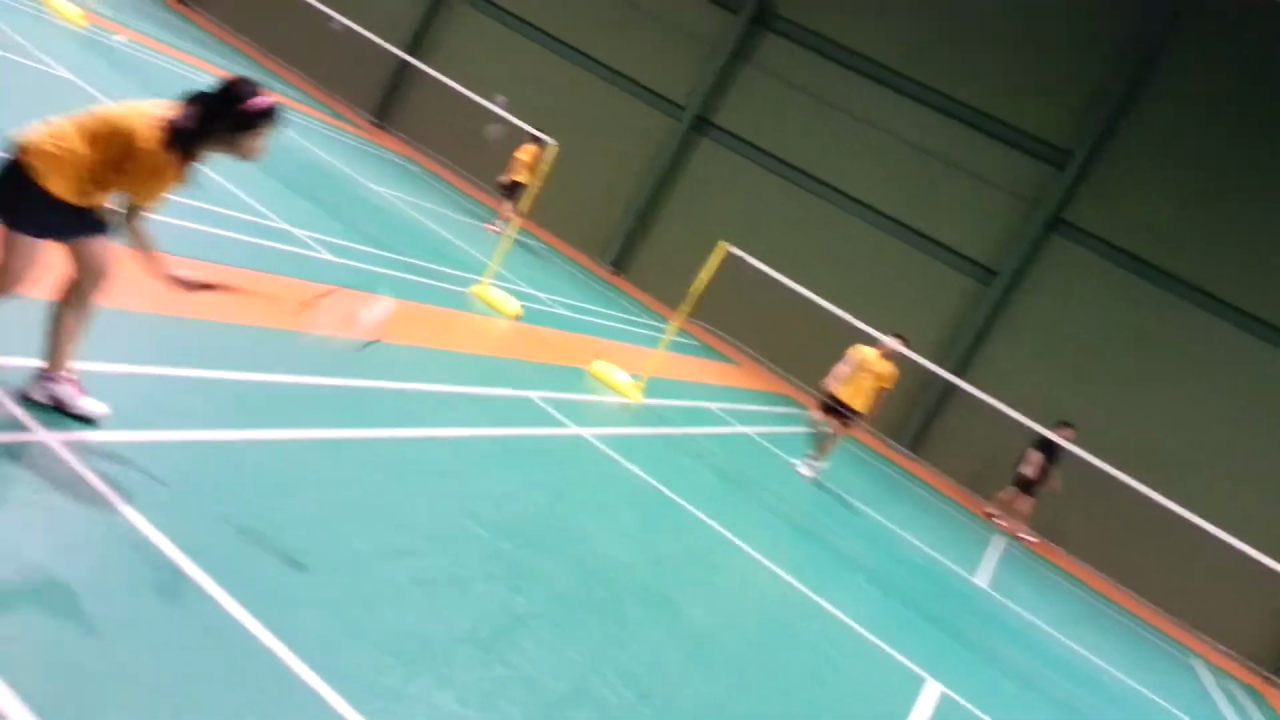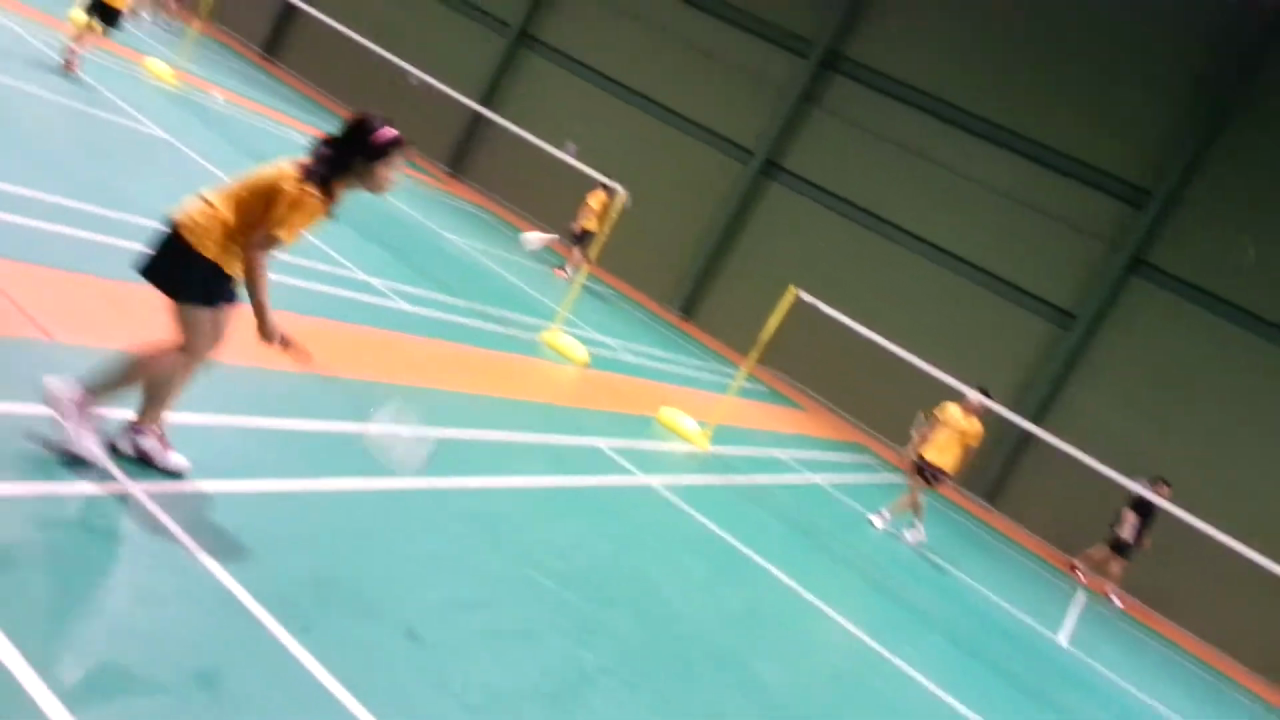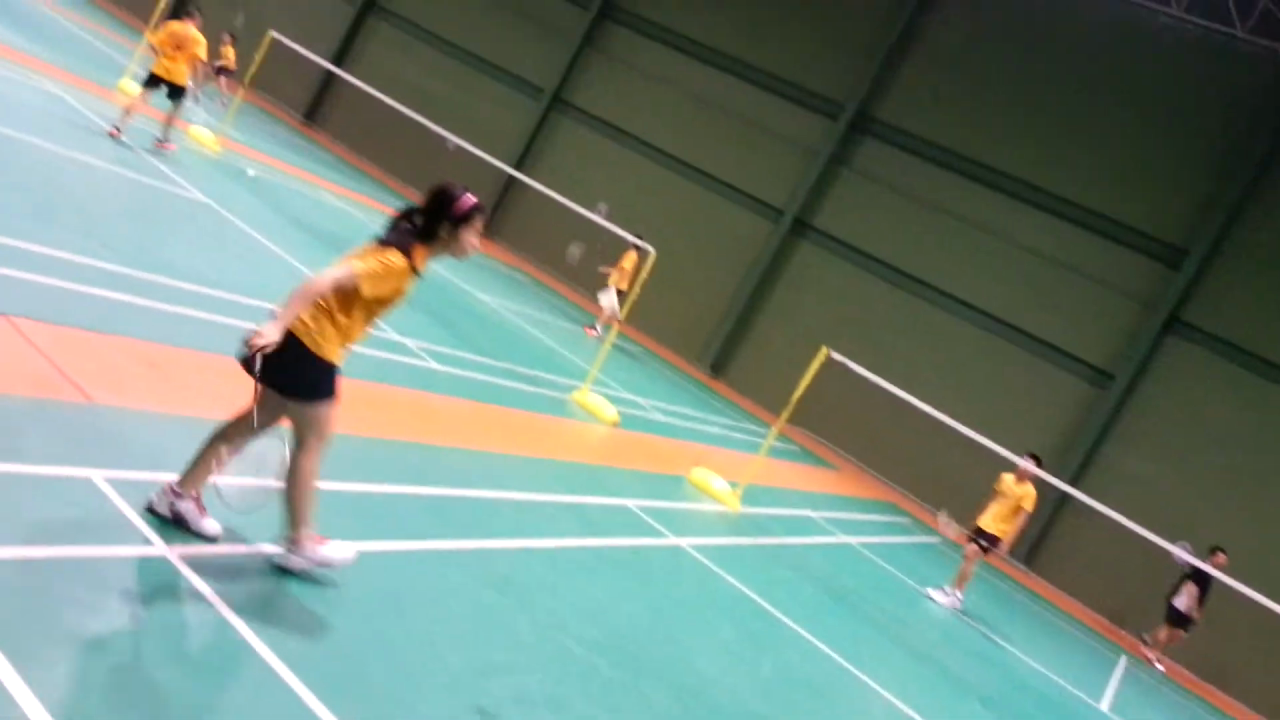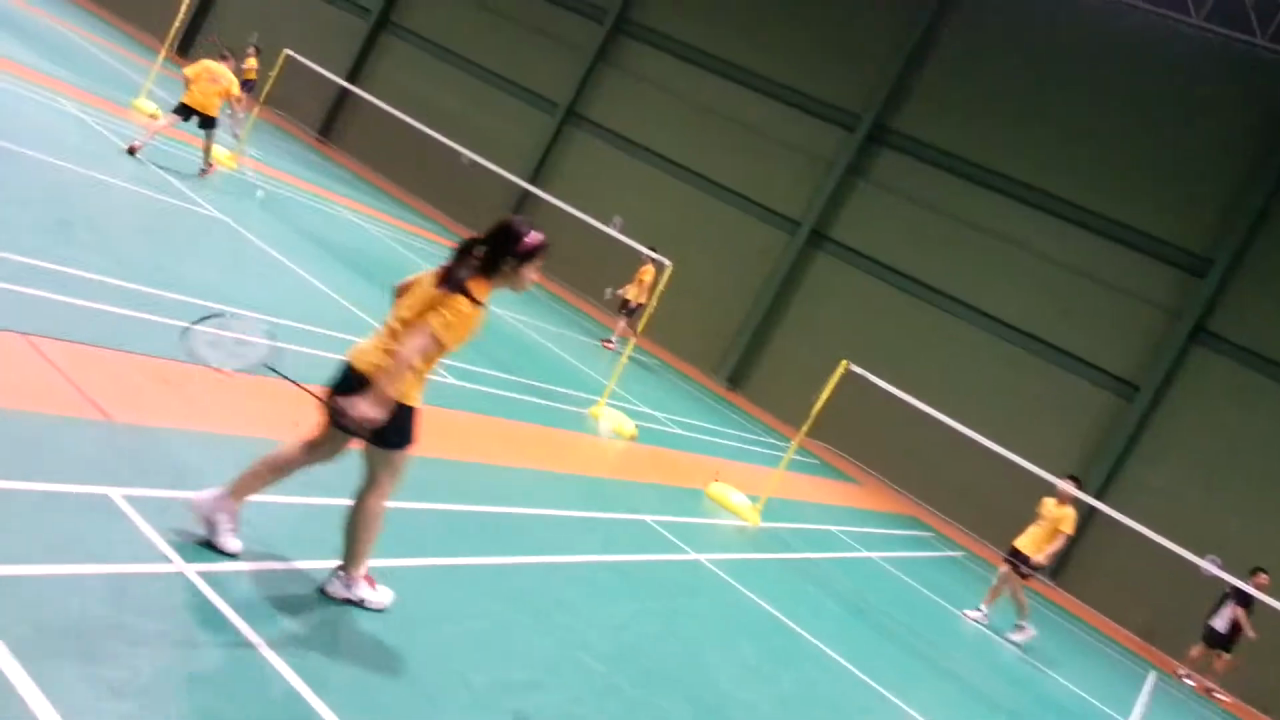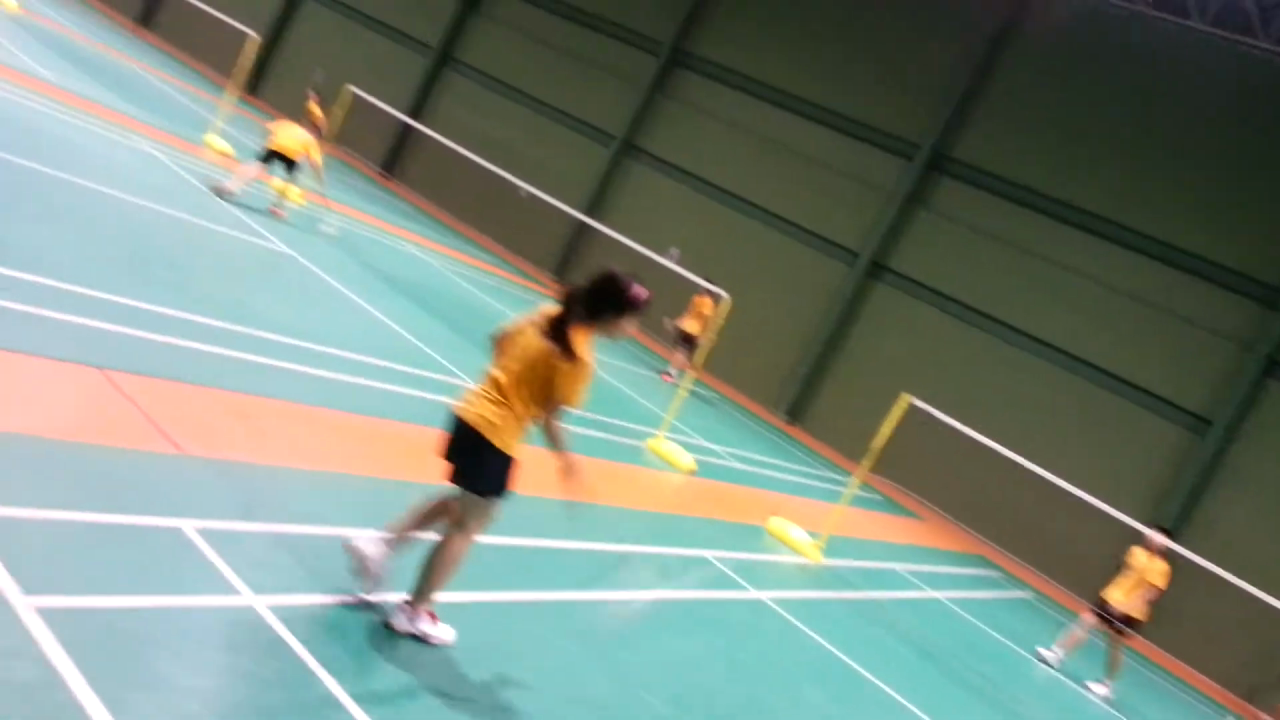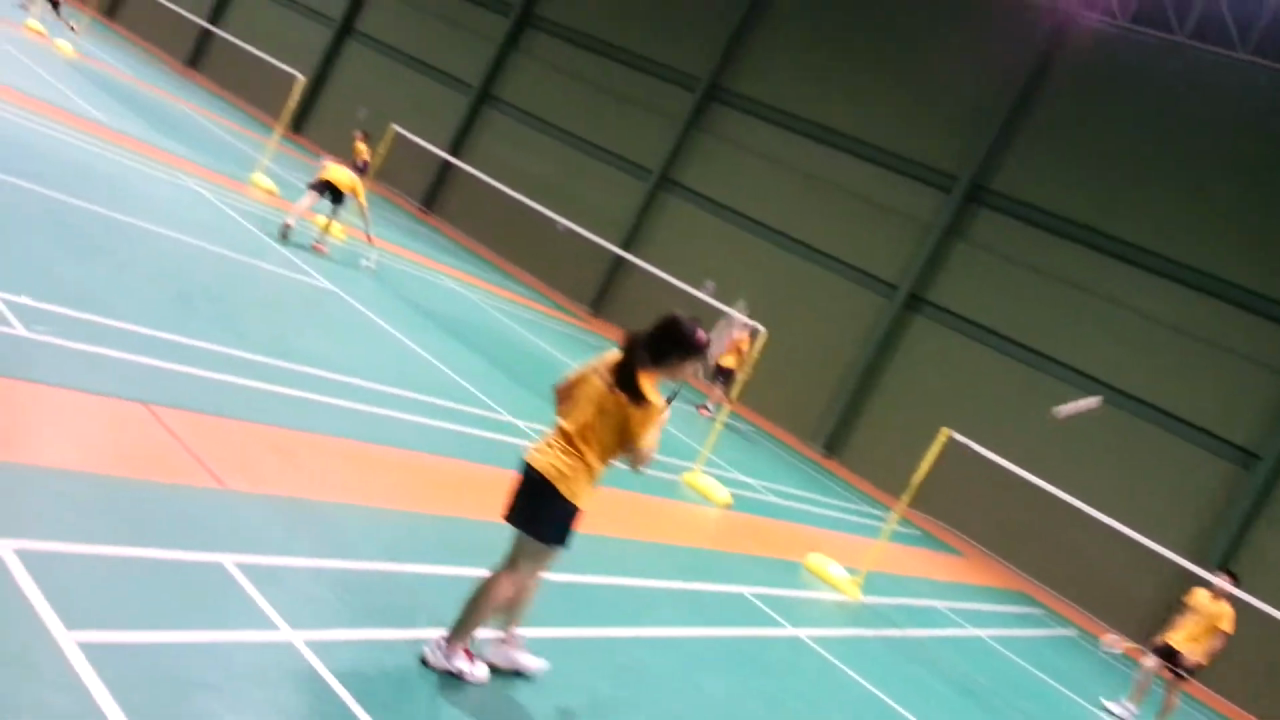
dt=0.2s
person 1, frame 1
left shoulder: (193, 120)
right shoulder: (162, 154)
right elbow: (133, 216)
right wrist: (161, 270)
left knee: (92, 275)
left ankle: (55, 377)
person 1, frame 2
left shoulder: (317, 176)
right shoulder: (308, 197)
right elbow: (255, 254)
right wrist: (264, 318)
left hip: (212, 250)
right hip: (204, 245)
left knee: (203, 342)
right knee: (196, 348)
left ankle: (141, 432)
right ankle: (79, 398)
person 1, frame 3
left shoulder: (401, 244)
right shoulder: (400, 265)
left elbow: (345, 271)
right elbow: (325, 281)
right wrist: (277, 325)
left hip: (300, 336)
right hip: (312, 342)
left knee: (260, 418)
right knee: (312, 441)
left ankle: (181, 494)
right ankle: (300, 544)
person 1, frame 4
left shoulder: (452, 272)
right shoulder: (469, 307)
left elbow: (403, 291)
right elbow: (409, 349)
right wrist: (374, 401)
left hip: (364, 365)
right hip: (389, 388)
left knee: (321, 445)
right knee: (383, 480)
left ankle: (223, 502)
right ankle: (350, 578)
person 1, frame 5
left shoulder: (549, 316)
right shoulder: (579, 361)
left elbow: (501, 339)
right elbow: (548, 421)
right wrist: (565, 458)
left hip: (472, 411)
right hip: (496, 435)
left knee: (457, 508)
right knee: (469, 525)
left ankle: (380, 545)
right ankle: (415, 613)
person 1, frame 6
left shoulder: (612, 361)
right shoulder: (651, 404)
left elbow: (562, 390)
right elbow: (637, 460)
right wrist: (648, 447)
left hip: (542, 462)
right hip: (564, 482)
left knee: (529, 562)
right knee: (521, 568)
left ankle: (506, 643)
right ankle: (449, 649)
